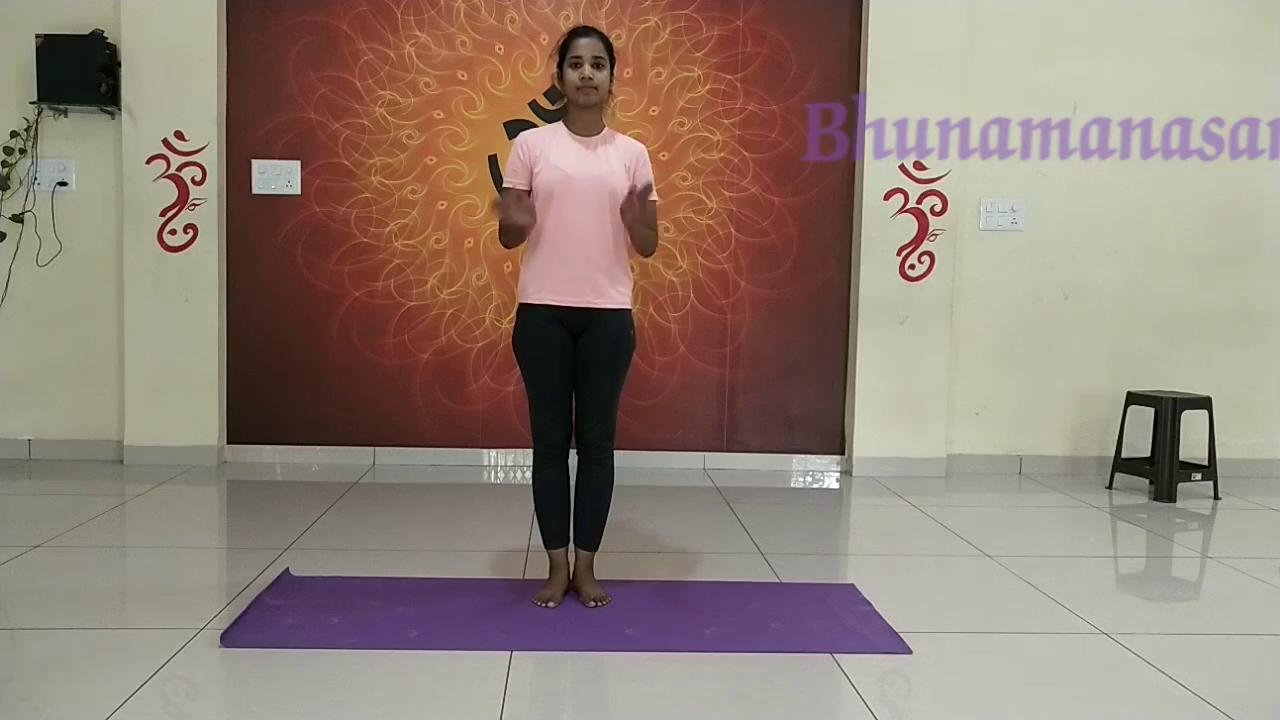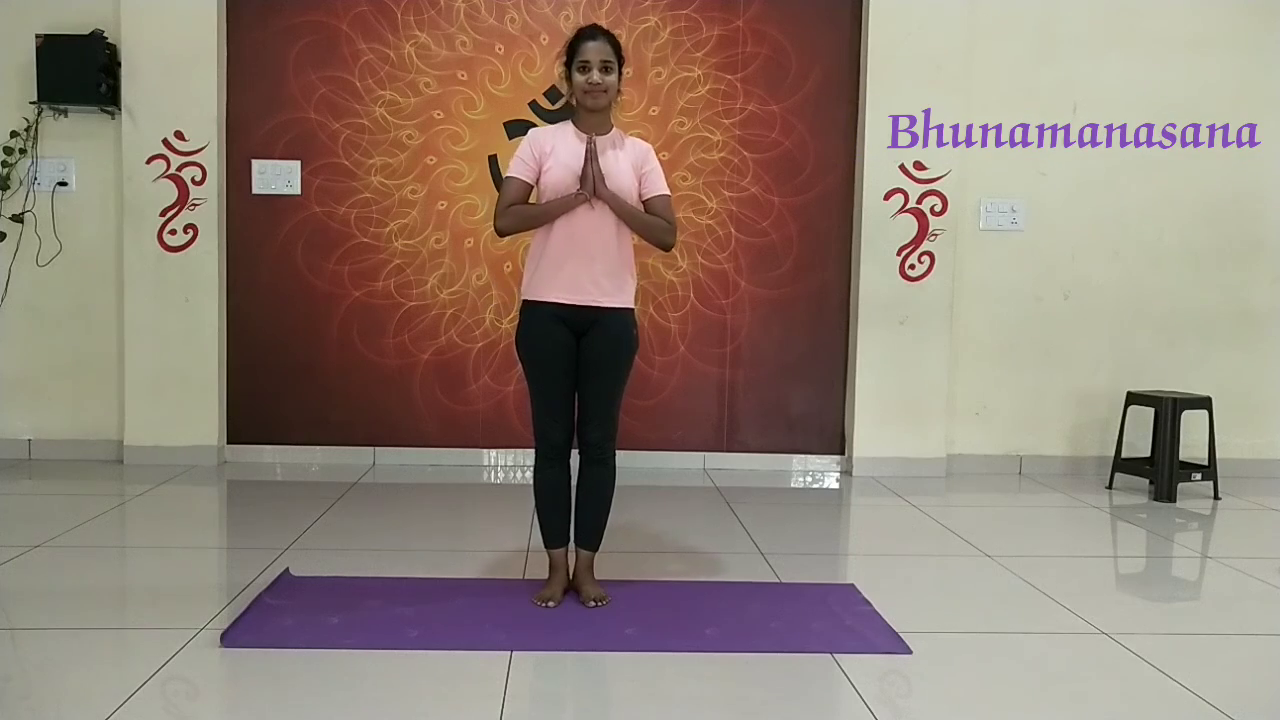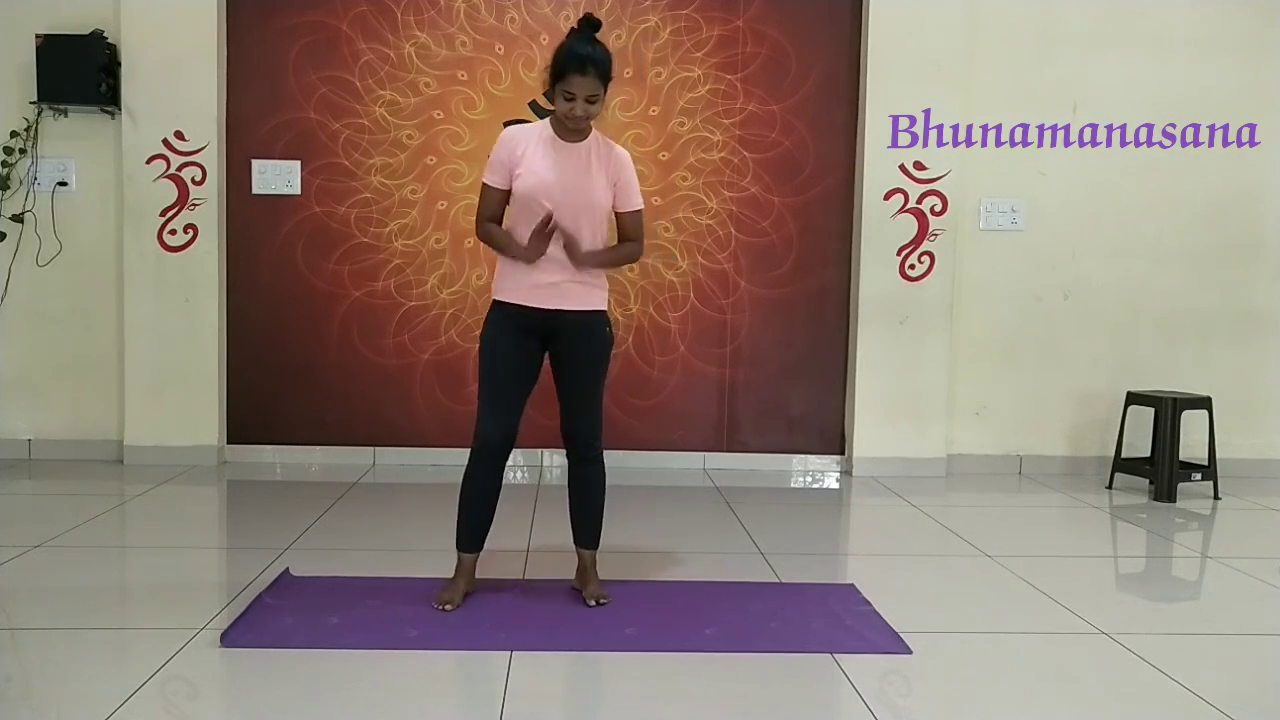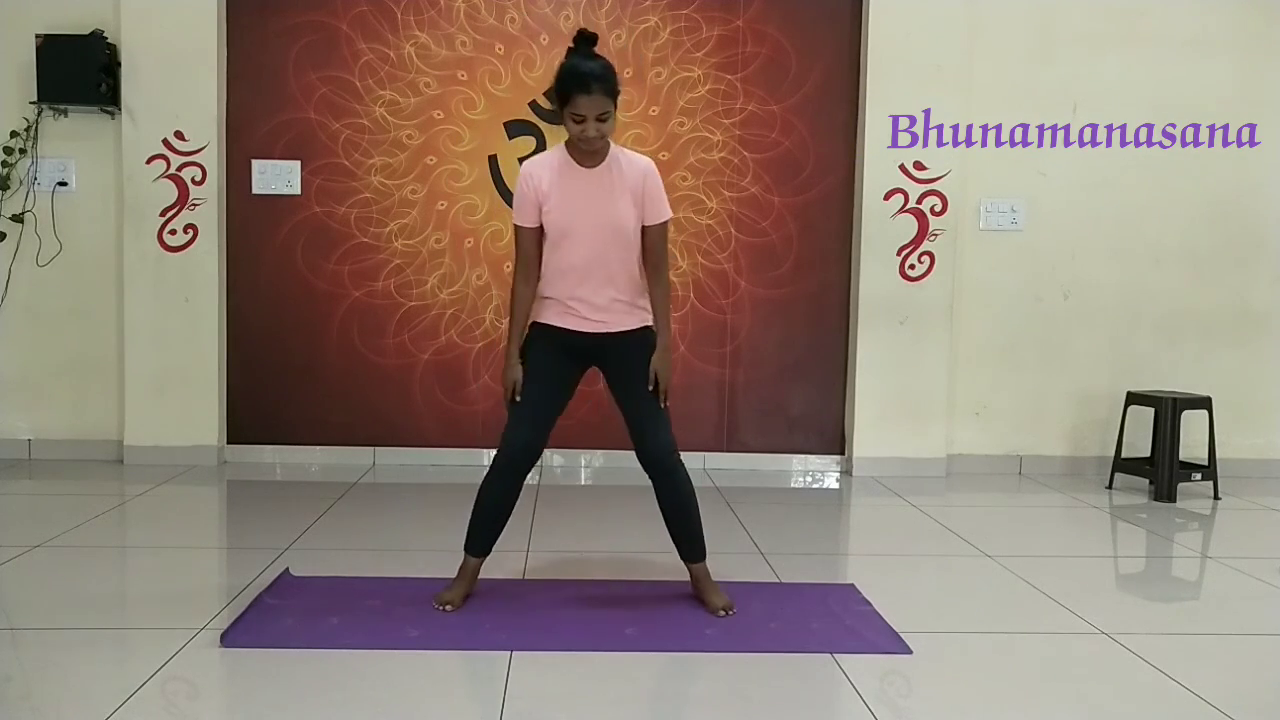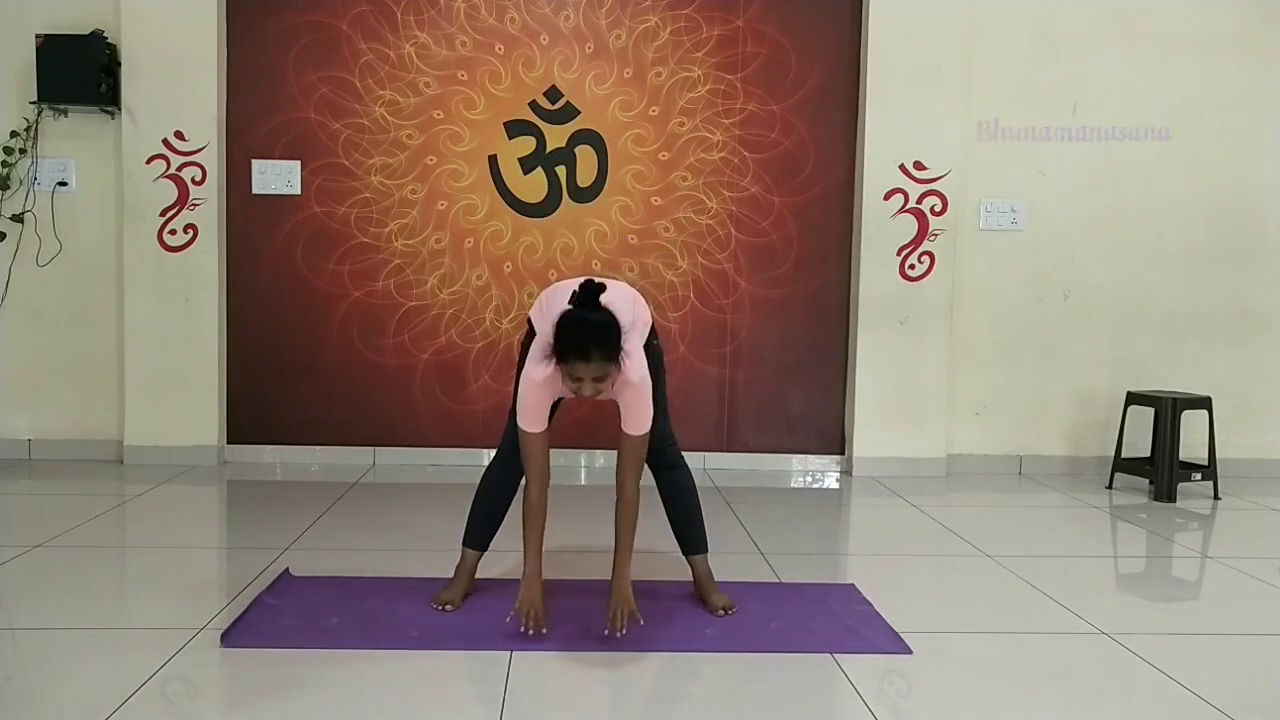
dt=0.7s
person 1, frame 1
left shoulder: (632, 153)
right shoulder: (531, 144)
left elbow: (646, 242)
right elbow: (511, 236)
left wrist: (640, 222)
right wrist: (513, 225)
left hip: (608, 315)
right hip: (543, 311)
left knee: (597, 441)
right knee: (550, 440)
left ankle: (586, 565)
right ankle: (557, 565)
person 1, frame 2
left shoulder: (638, 154)
right shoulder: (540, 142)
left elbow: (666, 235)
right elbow: (504, 220)
left wrist: (608, 194)
right wrist: (575, 196)
left hip: (610, 315)
right hip: (546, 310)
left knee: (598, 442)
right knee: (551, 440)
left ankle: (586, 566)
right ankle: (557, 566)
person 1, frame 3
left shoulder: (615, 159)
right shoulder: (515, 142)
left elbow: (633, 244)
right elbow: (484, 224)
left wrist: (586, 256)
right wrist: (523, 248)
left hip: (583, 317)
right hip: (514, 313)
left knee: (584, 442)
right knee: (491, 439)
left ankle: (587, 566)
right ankle: (465, 568)
person 1, frame 4
left shoulder: (640, 174)
right shoulder: (536, 175)
left elbow: (657, 267)
right elbow: (526, 271)
left wrist: (664, 344)
right wrist: (513, 352)
left hip: (630, 335)
right hip: (555, 335)
left knee: (659, 453)
right knee: (516, 452)
left ankle: (701, 577)
right ankle: (467, 573)
person 1, frame 5
left shoulder: (633, 372)
right shoulder: (540, 372)
left elbow: (628, 483)
right elbow: (537, 481)
left wrist: (621, 577)
right wrist: (531, 576)
left hip: (637, 323)
left knee: (663, 452)
right knee: (513, 454)
left ankle: (703, 576)
right ankle: (465, 572)
